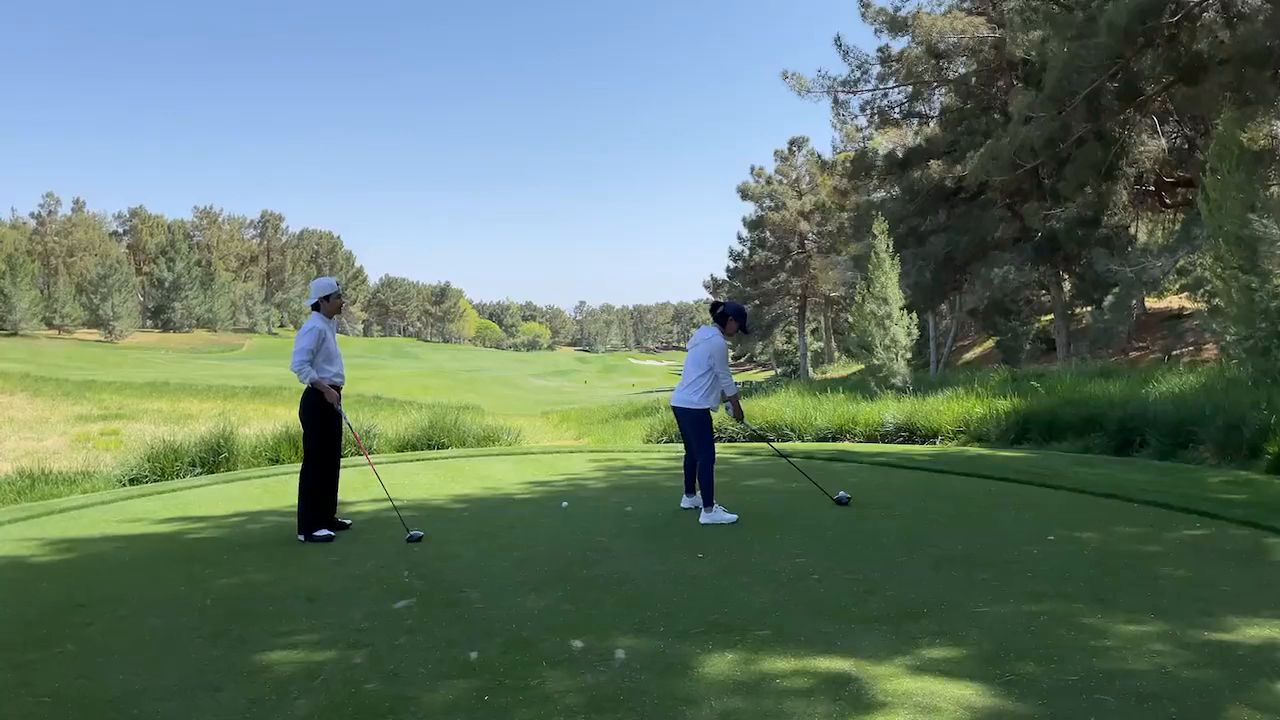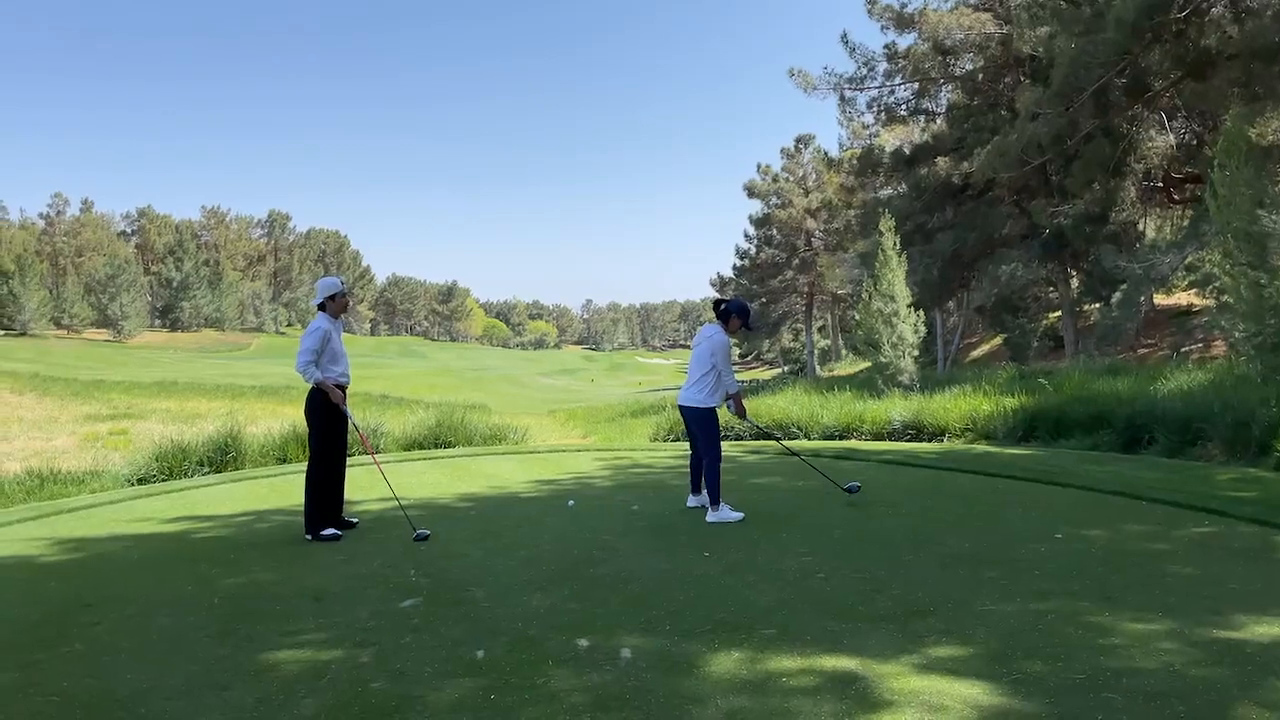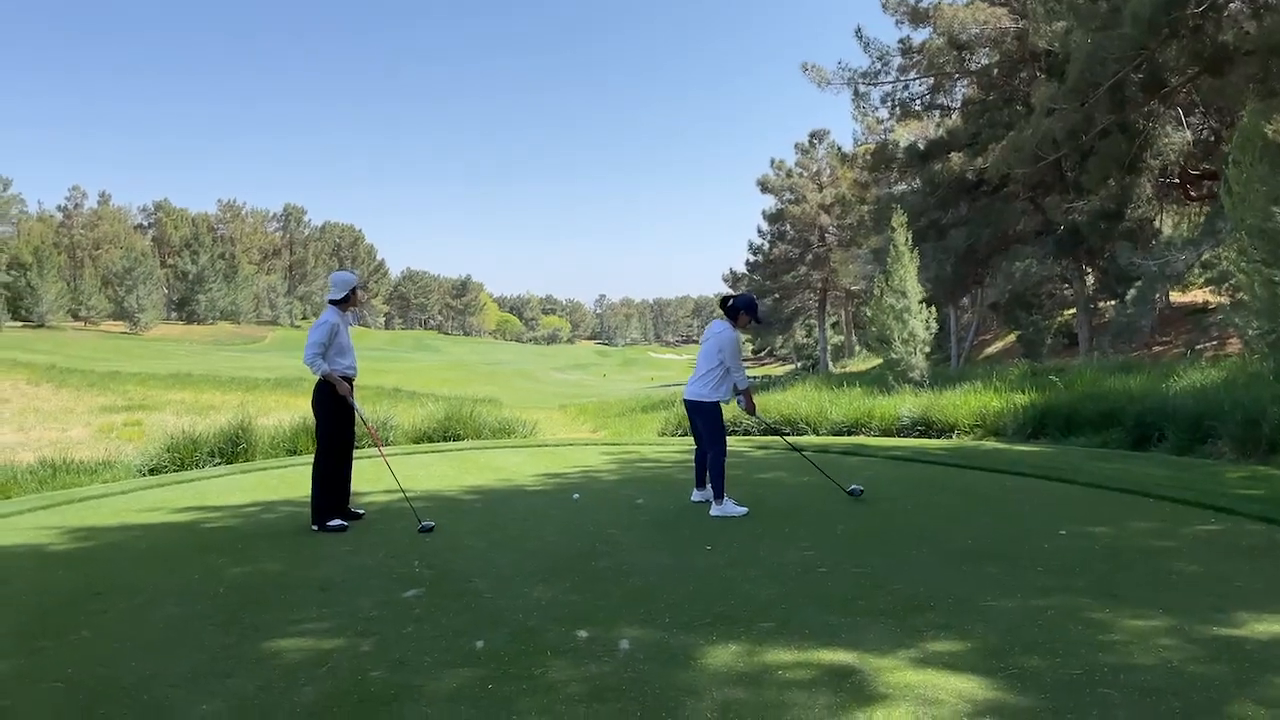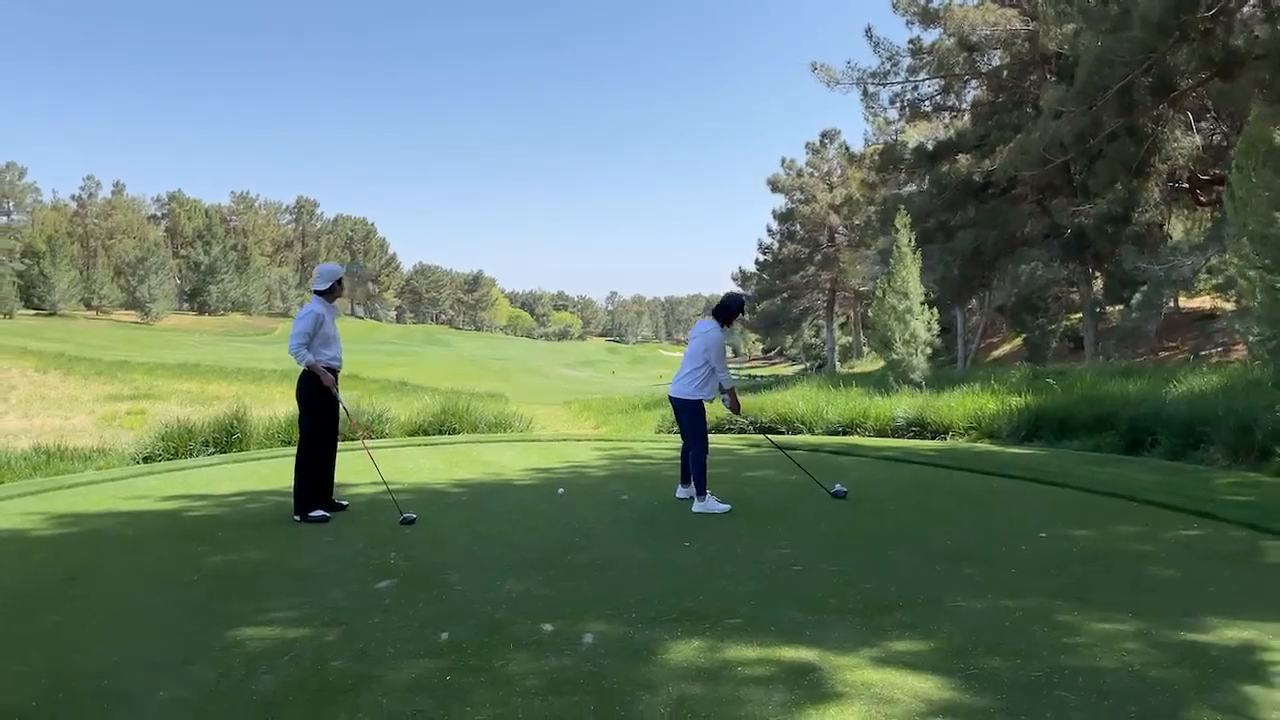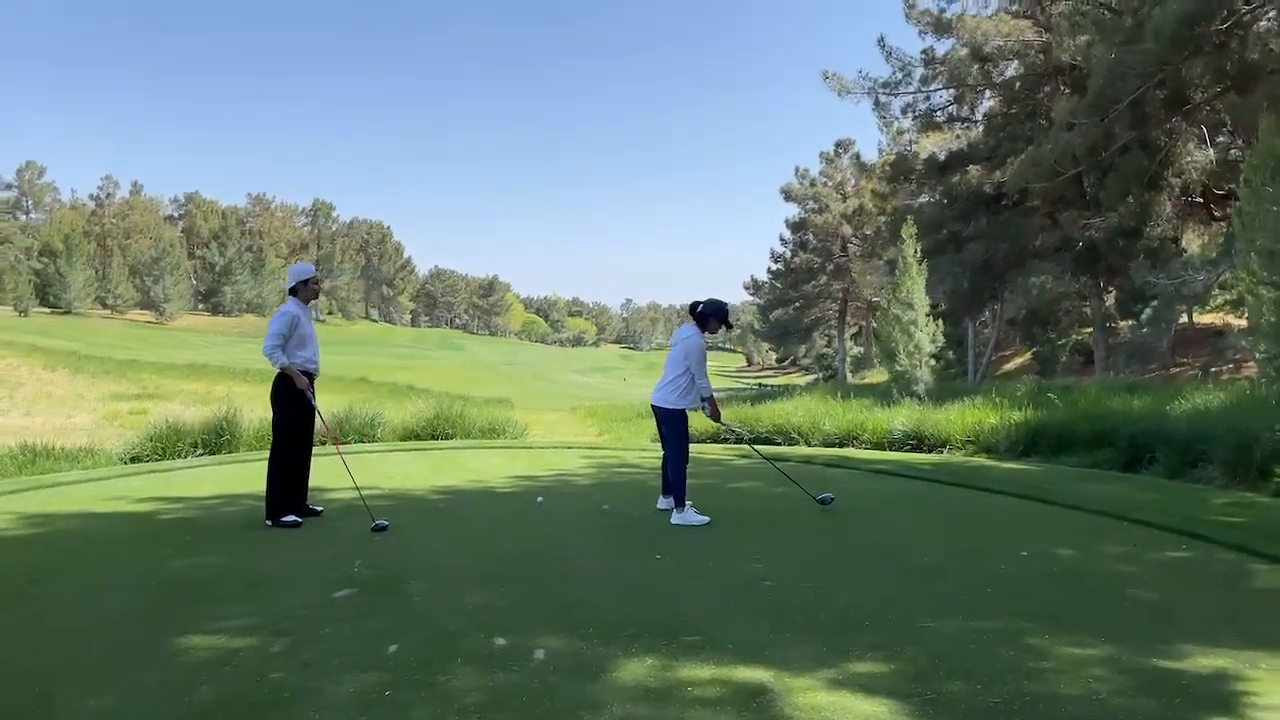
dt=0.5s
person 1, frame 1
left shoulder: (328, 326)
right shoulder: (314, 328)
right elbow: (299, 365)
right wrist: (326, 389)
left hip: (329, 399)
right hip: (318, 400)
left knee: (331, 460)
right knee: (315, 461)
left ankle: (326, 517)
right ankle: (308, 526)
person 1, frame 2
left shoulder: (334, 326)
right shoulder: (320, 328)
right elbow: (304, 365)
right wrist: (331, 390)
left hip: (335, 399)
right hip: (323, 400)
left knee: (337, 459)
right knee: (321, 461)
left ankle: (333, 516)
right ankle: (315, 525)
person 1, frame 3
left shoulder: (342, 320)
right shoulder: (328, 321)
right elbow: (311, 358)
right wrist: (338, 383)
left hip: (342, 391)
right hip: (330, 392)
left knee: (343, 451)
right knee: (328, 452)
left ankle: (339, 507)
right ankle: (321, 516)
person 1, frame 4
left shoulder: (328, 311)
right shoulder: (313, 312)
right elbow: (296, 347)
right wrist: (322, 372)
left hip: (327, 382)
right hip: (315, 382)
left knee: (328, 442)
right knee: (311, 443)
left ankle: (323, 498)
right ankle: (304, 506)
person 1, frame 5
left shoulder: (304, 313)
right shoulder: (288, 313)
right elbow: (271, 349)
right wrist: (296, 375)
left hip: (304, 385)
right hip: (290, 385)
left knee: (303, 446)
right knee: (285, 447)
left ankle: (297, 503)
right ankle: (276, 511)
person 2, frame 1
left shoulder: (703, 334)
right shoulder: (717, 342)
right elbow: (724, 377)
left wrist: (726, 398)
right wrist: (736, 406)
left hip: (681, 402)
right hip: (694, 406)
left knee: (693, 451)
right knee: (706, 456)
left ankle: (690, 496)
right ankle: (709, 511)
person 2, frame 2
left shoulder: (708, 332)
right shoulder: (719, 339)
right elbow: (726, 374)
left wrist: (730, 396)
right wrist: (738, 403)
left hip: (688, 401)
right hip: (700, 405)
left knee: (699, 451)
right knee: (712, 455)
left ankle: (696, 496)
right ankle: (715, 509)
person 2, frame 3
left shoulder: (716, 327)
right shoulder: (728, 335)
right elbow: (737, 370)
left wrist: (738, 392)
right wrist: (748, 399)
left hip: (693, 395)
right hip: (705, 399)
left knee: (704, 445)
right knee: (717, 449)
left ankle: (700, 490)
right ankle: (719, 503)
person 2, frame 4
left shoulder: (704, 325)
right shoulder: (715, 335)
right elbow: (721, 370)
left wrist: (723, 391)
right wrist: (733, 398)
left hip: (680, 392)
right hip: (689, 396)
left knee: (690, 443)
right knee: (699, 447)
left ankle: (685, 487)
right ankle: (701, 500)
person 2, frame 5
left shoulder: (684, 332)
right shoulder: (695, 340)
right elbow: (700, 377)
left wrist: (704, 400)
right wrist: (713, 406)
left hip: (663, 401)
right hip: (672, 405)
left knee: (672, 453)
right knee: (679, 456)
left ankle: (666, 498)
right ankle: (680, 511)
